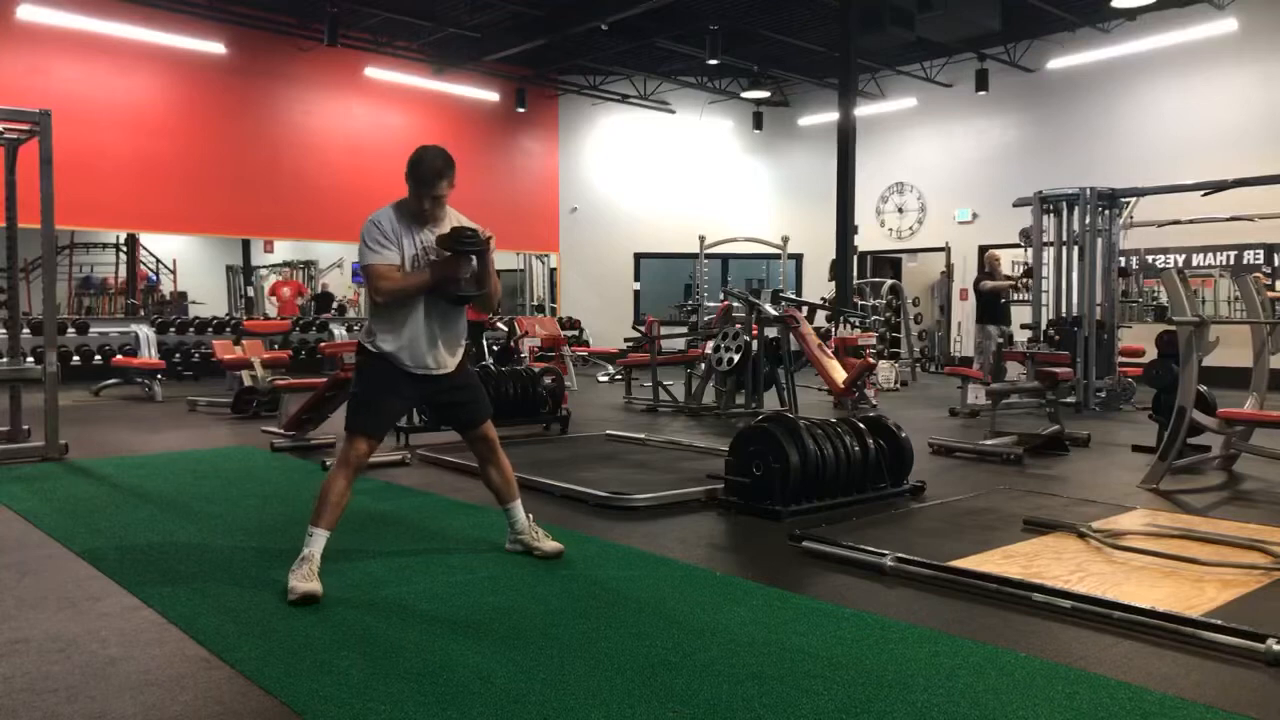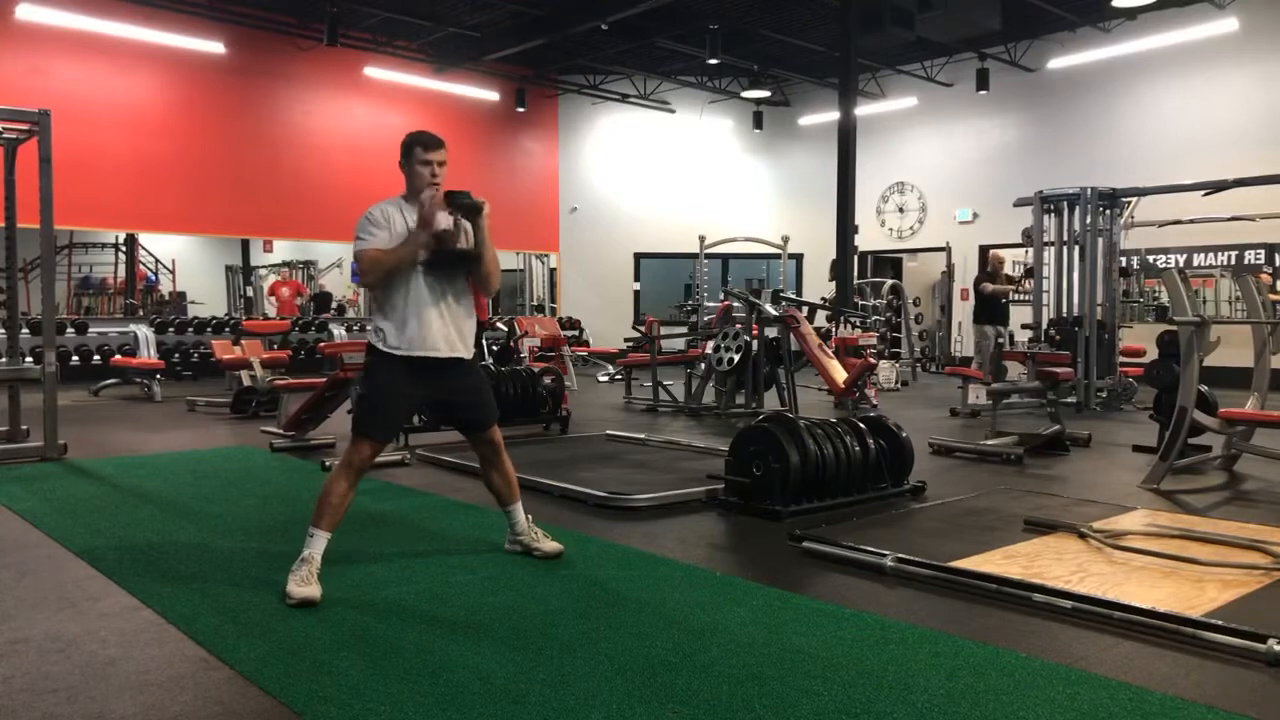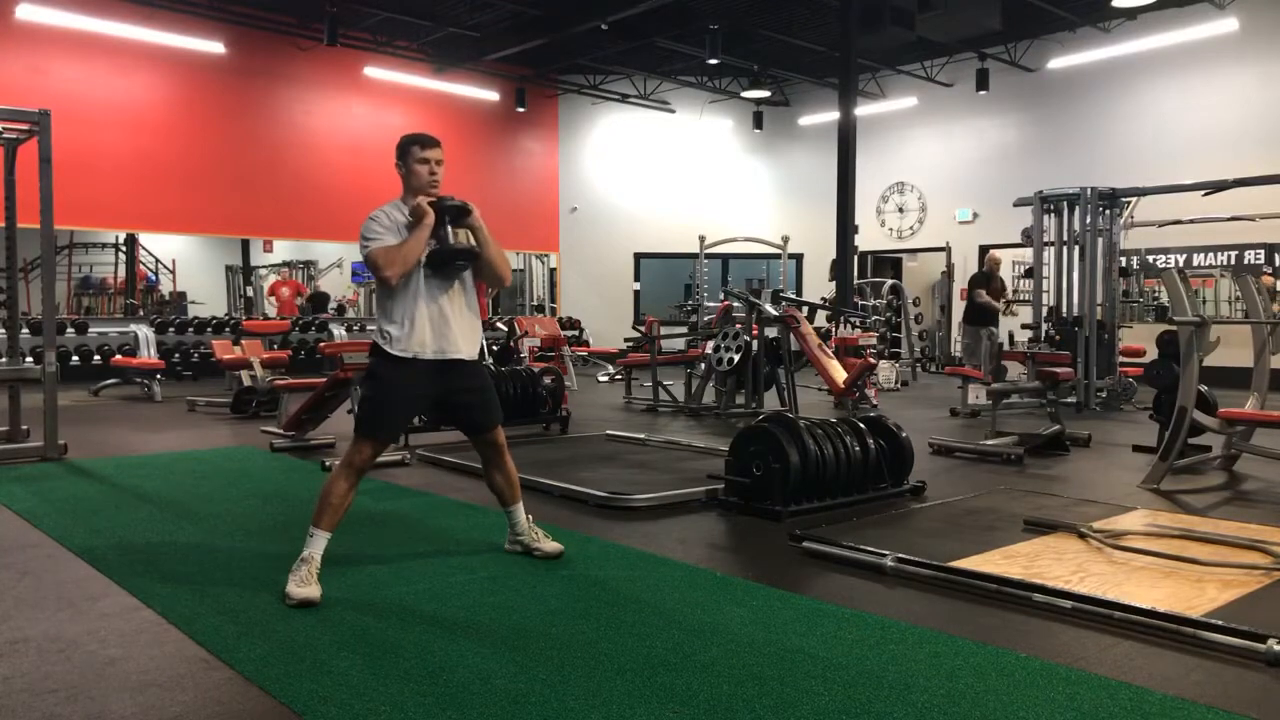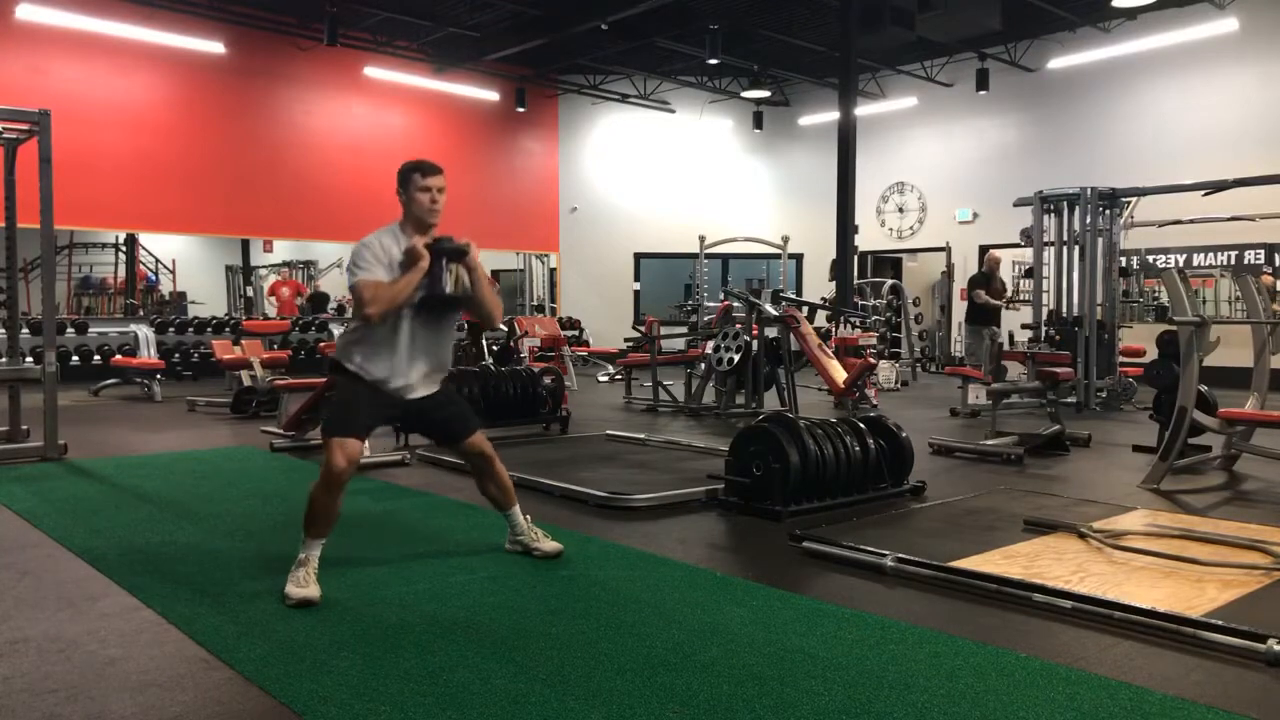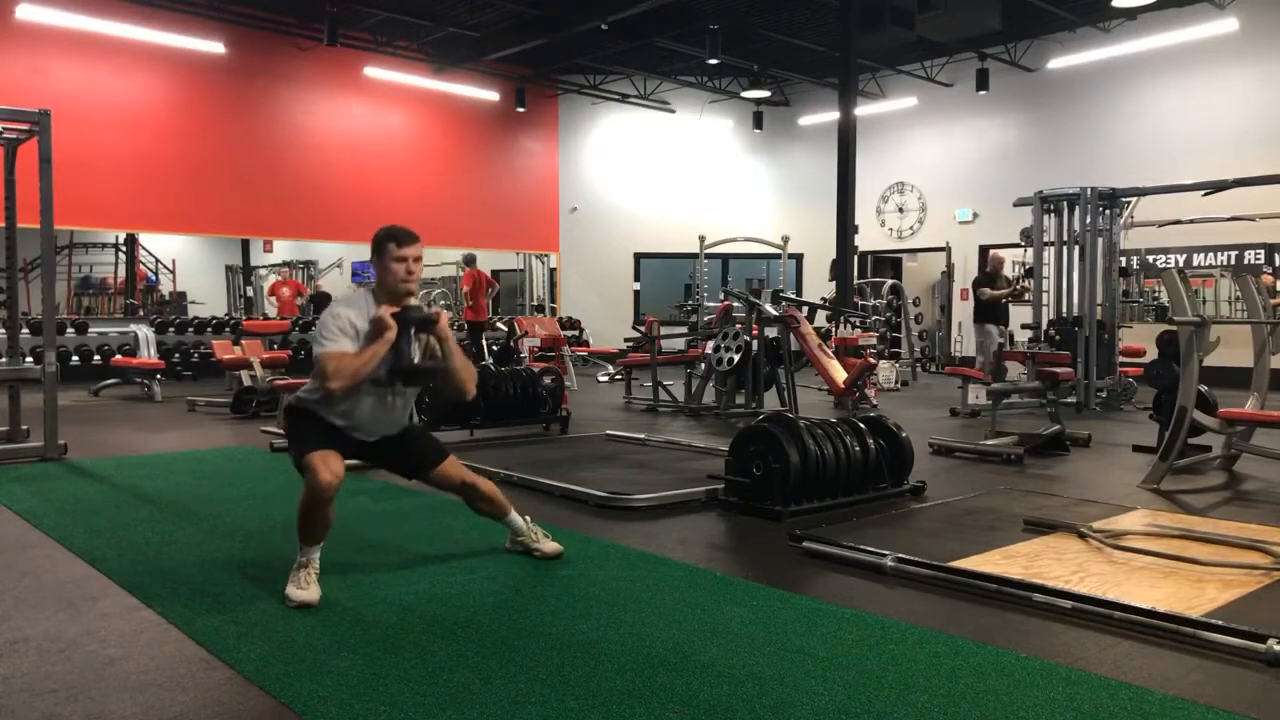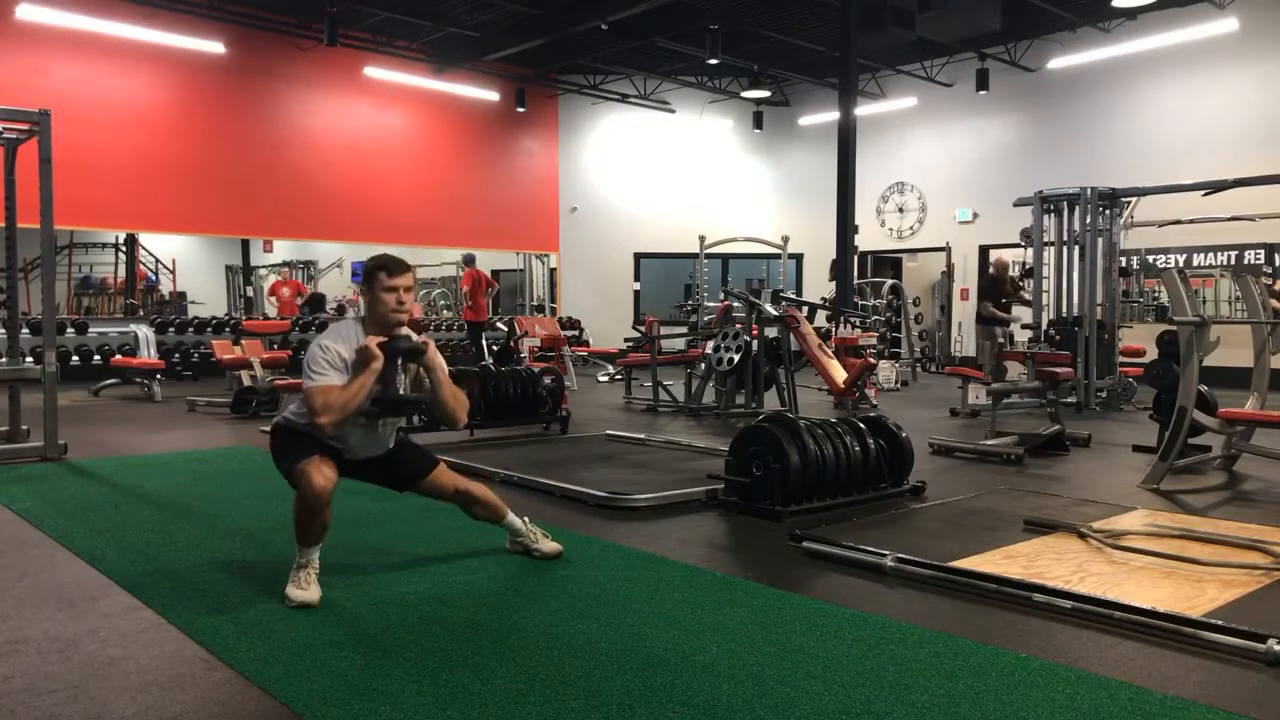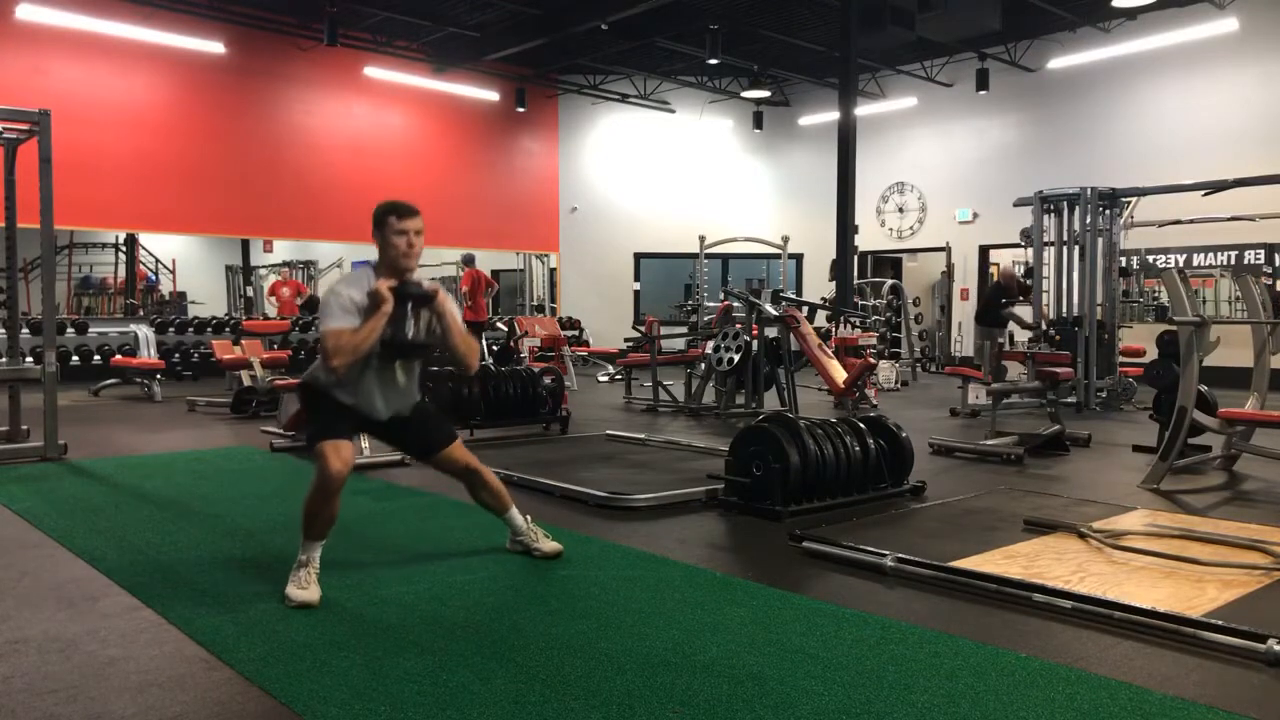
dt=0.5s
person 1, frame 1
left shoulder: (465, 230)
right shoulder: (382, 224)
left elbow: (488, 304)
right elbow: (381, 291)
left wrist: (485, 258)
right wrist: (440, 271)
left hip: (447, 360)
right hip: (388, 360)
left knee: (487, 440)
right knee: (353, 454)
left ankle: (522, 530)
right ankle: (309, 557)
person 1, frame 2
left shoulder: (460, 222)
right shoulder: (381, 216)
left elbow: (488, 285)
right elbow: (370, 274)
left wrist: (480, 228)
right wrist: (421, 232)
left hip: (456, 356)
right hip: (397, 358)
left knee: (491, 443)
right knee: (358, 456)
left ankle: (520, 531)
right ankle: (310, 558)
person 1, frame 3
left shoulder: (460, 222)
right shoulder: (383, 220)
left elbow: (501, 278)
right elbow: (390, 272)
left wrist: (477, 226)
right wrist: (423, 225)
left hip: (461, 357)
right hip: (402, 359)
left knee: (495, 444)
right knee: (359, 457)
left ankle: (521, 531)
right ankle: (309, 558)
person 1, frame 4
right shoulder: (375, 247)
left elbow: (493, 317)
right elbow: (371, 308)
left wrist: (473, 266)
right wrist: (417, 267)
left hip: (426, 383)
right hip: (366, 378)
left knee: (482, 452)
right knee: (339, 465)
left ankle: (520, 531)
right ankle: (307, 561)
person 1, frame 5
right shoulder: (344, 315)
left elbow: (466, 391)
right elbow: (334, 383)
left wrist: (445, 339)
right wrist: (384, 337)
left hip: (388, 427)
right hip: (321, 419)
left knee: (463, 479)
right knee: (326, 479)
left ankle: (521, 532)
right ankle: (306, 564)
person 1, frame 6
left shoulder: (418, 348)
right shoulder: (332, 345)
left elbow: (457, 418)
right elbow: (324, 419)
left wrist: (434, 368)
right wrist: (371, 368)
left hip: (377, 444)
right hip: (306, 436)
left knee: (458, 487)
right knee: (318, 483)
left ankle: (520, 531)
right ankle: (306, 564)
person 1, frame 7
left shoulder: (432, 294)
right shoulder: (347, 292)
left elbow: (470, 363)
right elbow: (337, 362)
left wrist: (443, 312)
right wrist: (382, 311)
left hip: (400, 400)
right hip: (337, 397)
left knee: (466, 465)
right knee: (334, 469)
left ankle: (522, 531)
right ankle: (307, 563)
